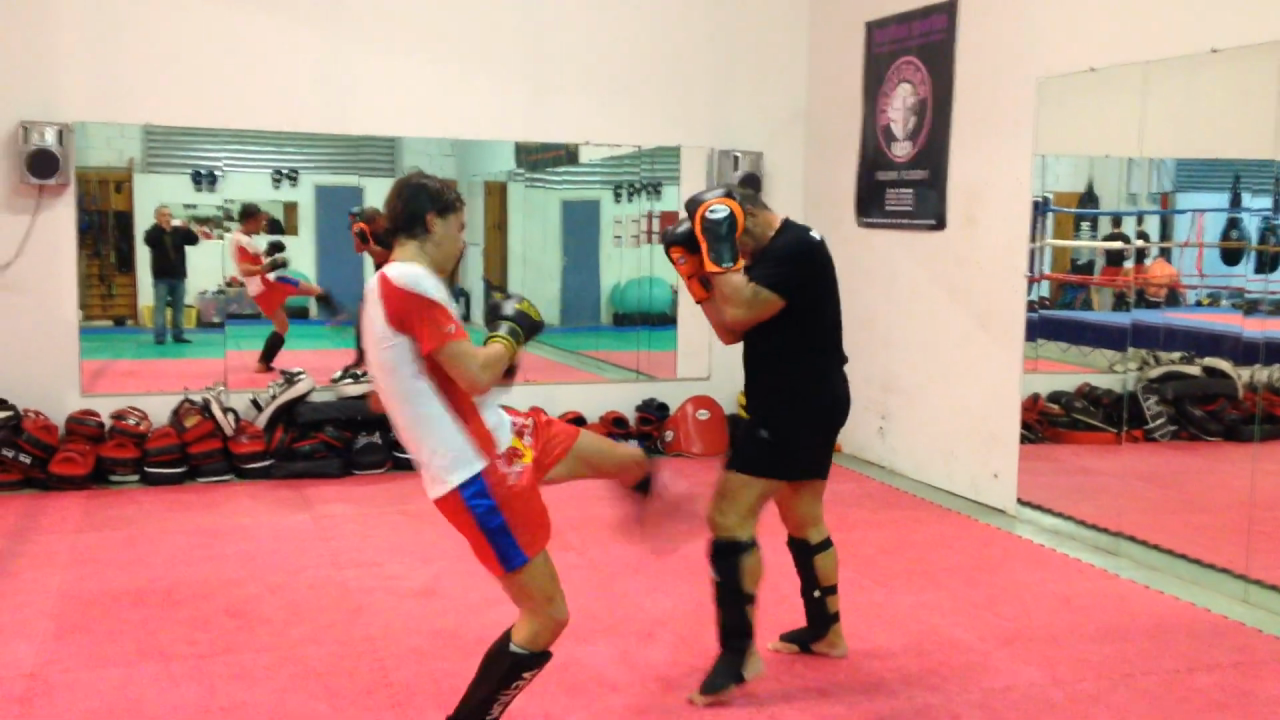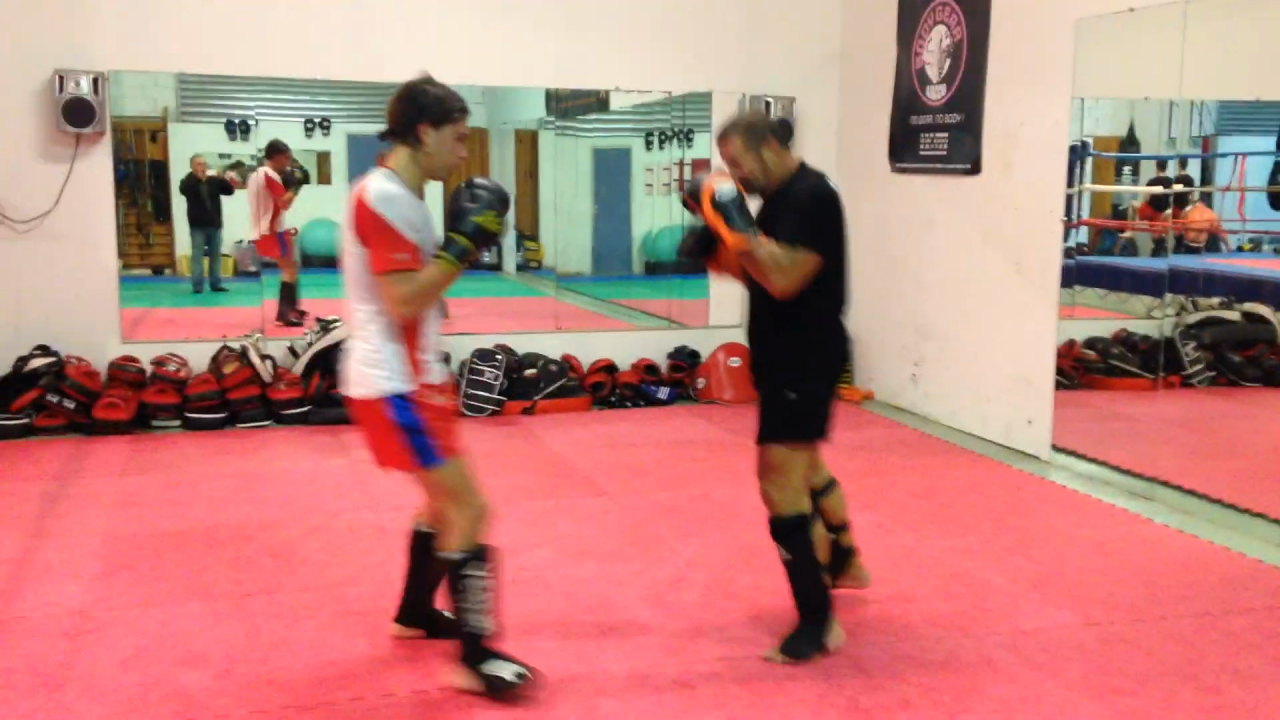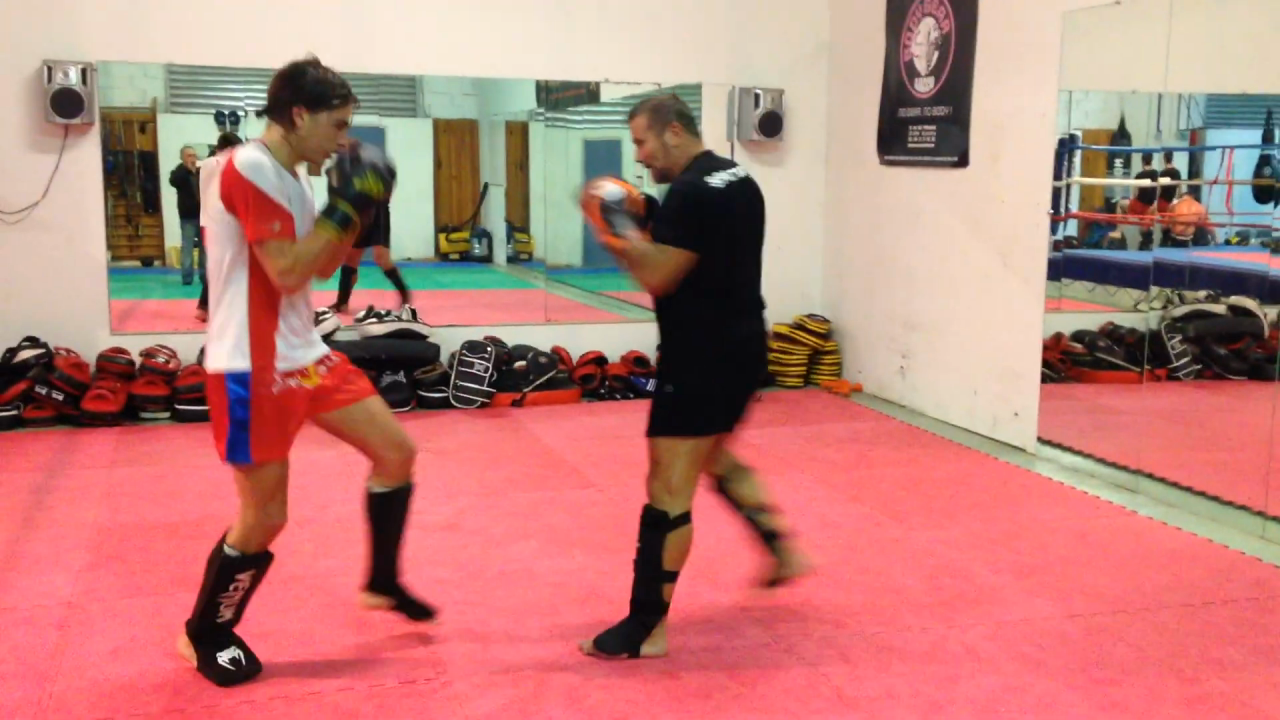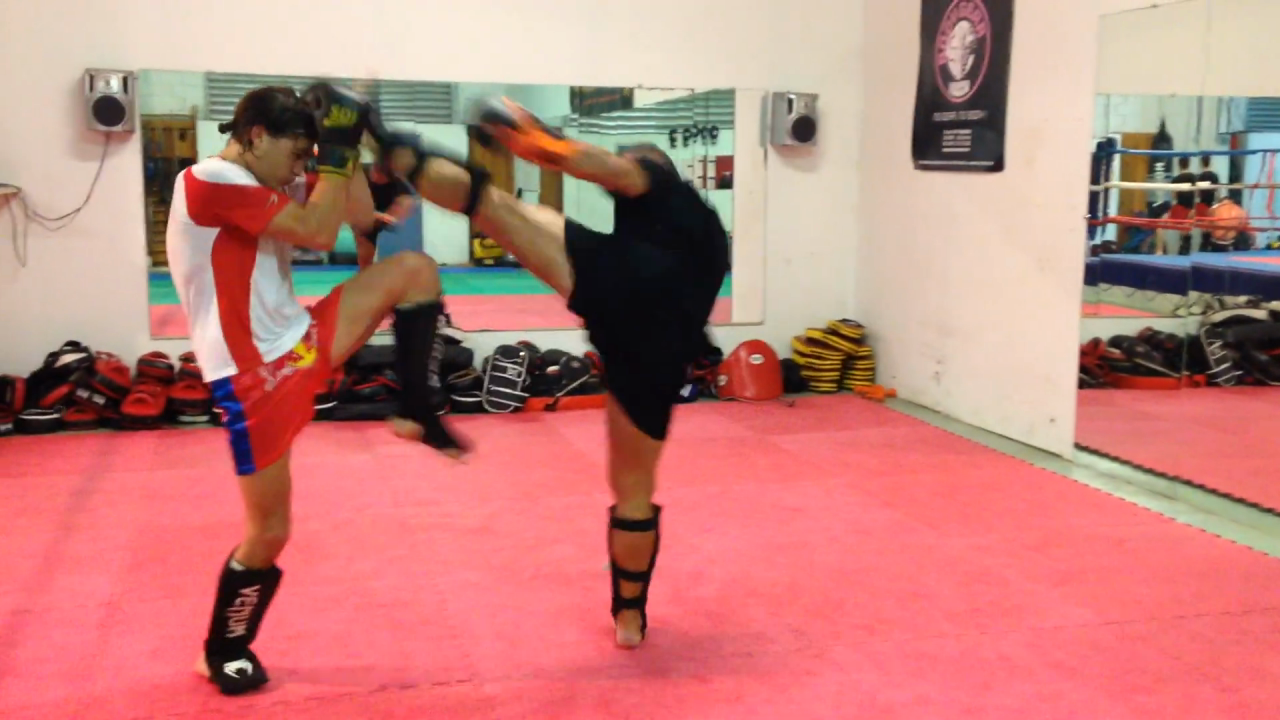
dt=0.5s
person 1, frame 1
left shoulder: (386, 290)
right shoulder: (405, 284)
left elbow: (391, 397)
right elbow: (478, 376)
right wrist: (513, 328)
left hip: (501, 436)
right hip: (474, 473)
left knee: (628, 459)
right knee: (547, 615)
person 1, frame 2
left shoulder: (400, 195)
right shoulder: (382, 198)
right elbow: (404, 302)
left wrist: (467, 233)
right wrist: (462, 244)
left hip: (415, 377)
right hip: (394, 386)
left knee: (447, 502)
right knee: (469, 512)
left ankle: (416, 612)
right ankle: (476, 658)
person 1, frame 3
left shoulder: (290, 175)
right shoulder: (246, 170)
left elbow: (322, 262)
right elbow: (288, 273)
left wrist: (355, 204)
right wrist: (345, 207)
left hip: (306, 358)
right hip: (251, 370)
left knee: (396, 452)
right knee: (263, 519)
left ankle: (383, 582)
right ankle: (205, 634)
person 1, frame 4
left shoulder: (254, 182)
right shoulder: (207, 181)
left elbow: (355, 215)
right elbow: (317, 233)
left wrist: (343, 141)
right wrist: (336, 147)
left hip: (300, 339)
right hip: (252, 374)
left knee: (416, 269)
right knee: (268, 531)
left ankle: (419, 410)
right ankle: (222, 650)
person 2, frame 1
left shoulder: (795, 250)
right shoulder: (778, 251)
left elbow: (738, 311)
right elbow: (731, 329)
left wrist: (718, 248)
right wrist: (695, 267)
left hip: (795, 406)
right hip: (809, 402)
left knee: (729, 518)
right knee: (803, 517)
left ankle: (738, 655)
right ankle: (825, 629)
person 2, frame 2
left shoulder: (812, 199)
right shoulder: (783, 198)
left elbow: (783, 280)
left wrist: (735, 224)
left hip: (803, 360)
right hip: (791, 357)
left knee: (782, 490)
right knee: (804, 469)
left ankle: (819, 625)
right ankle: (846, 563)
person 2, frame 3
left shoulder: (691, 194)
right shoulder: (738, 181)
left elbow: (655, 276)
left wrist: (615, 229)
right wrist: (641, 234)
left hip: (701, 354)
right hip: (740, 346)
left knee: (667, 488)
right knee: (715, 459)
left ankle: (646, 626)
right ankle: (782, 550)
person 2, frame 4
left shoulder: (658, 184)
right shoulder: (712, 230)
left elbow: (604, 167)
left wrist: (538, 139)
left hip: (625, 279)
right hip: (667, 344)
left knee: (492, 201)
right knee: (634, 487)
right ankle: (630, 616)
